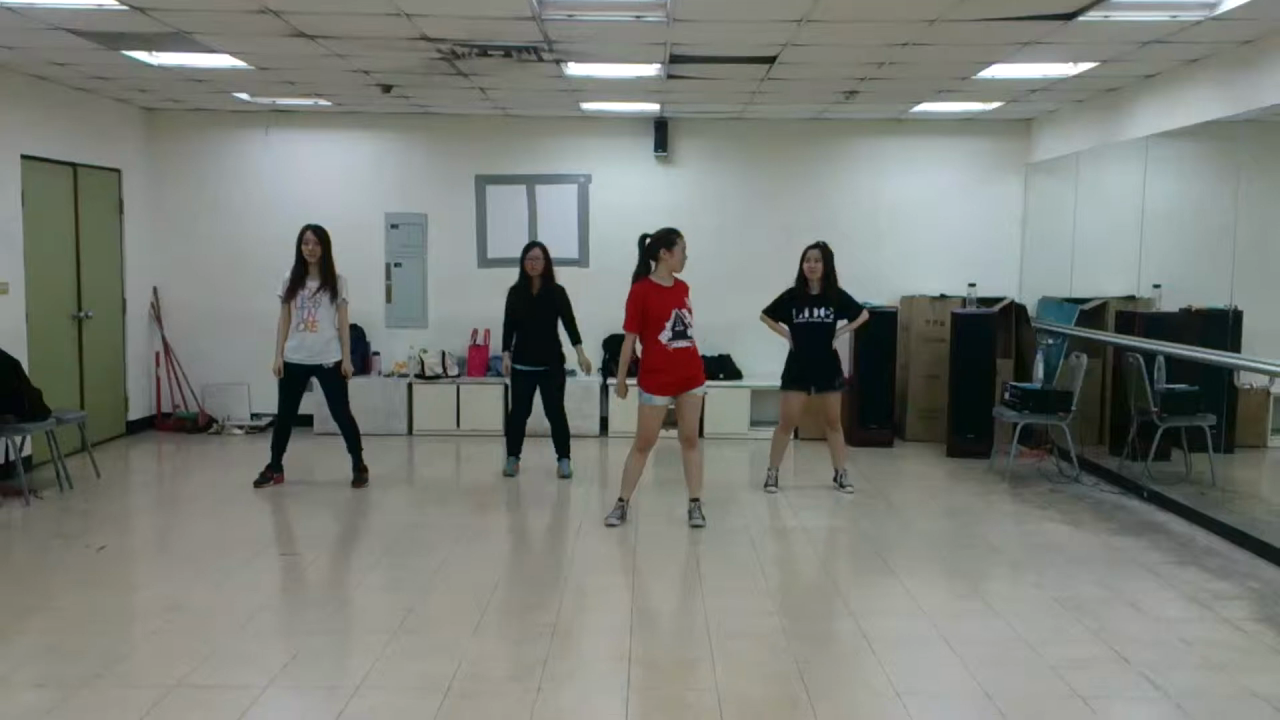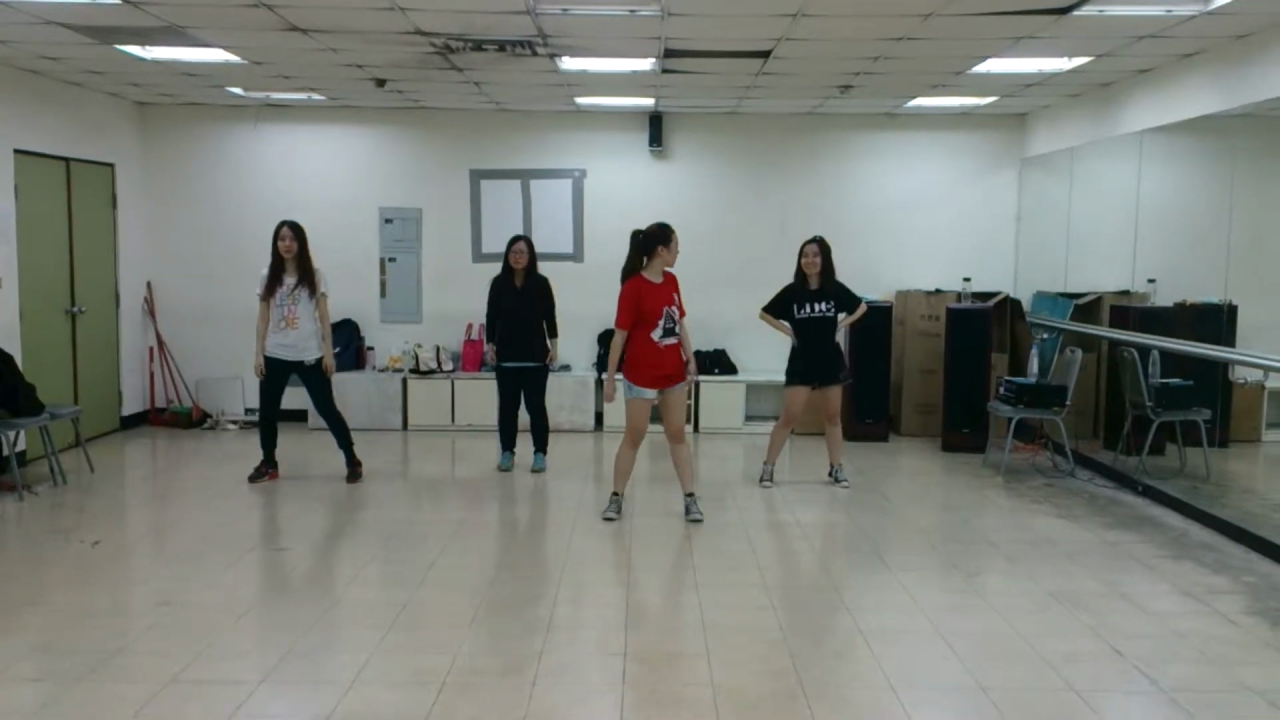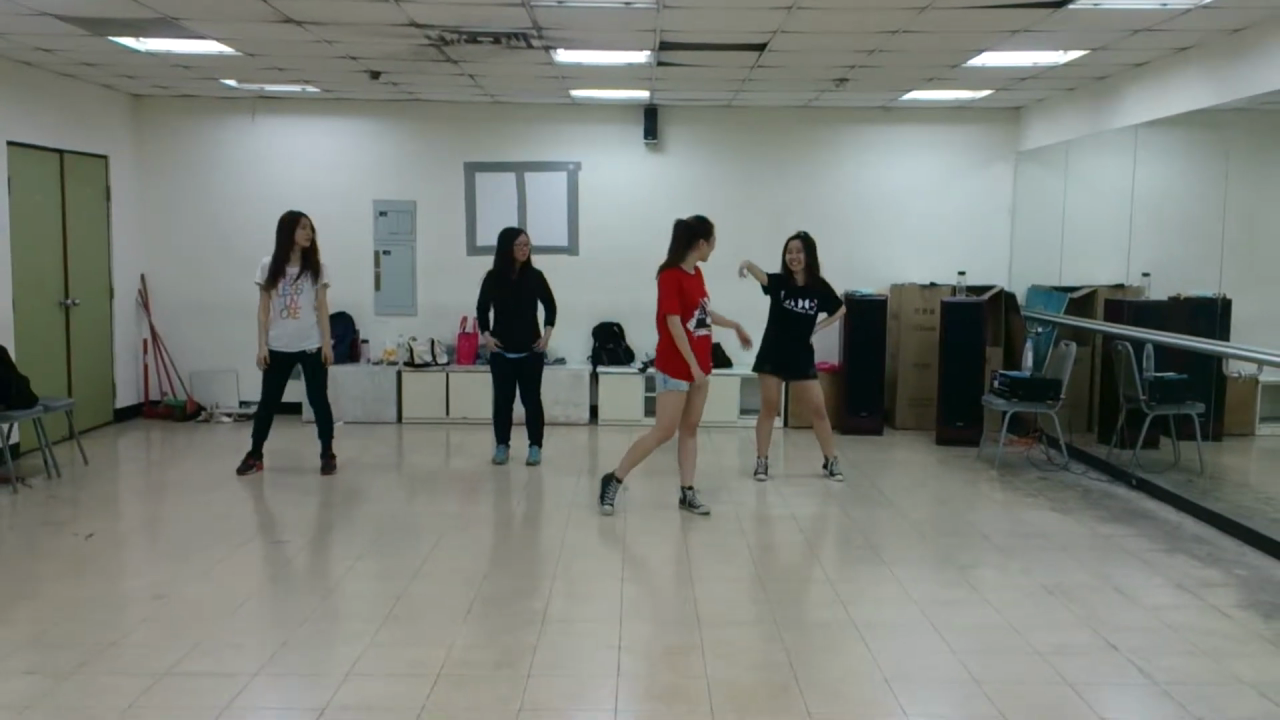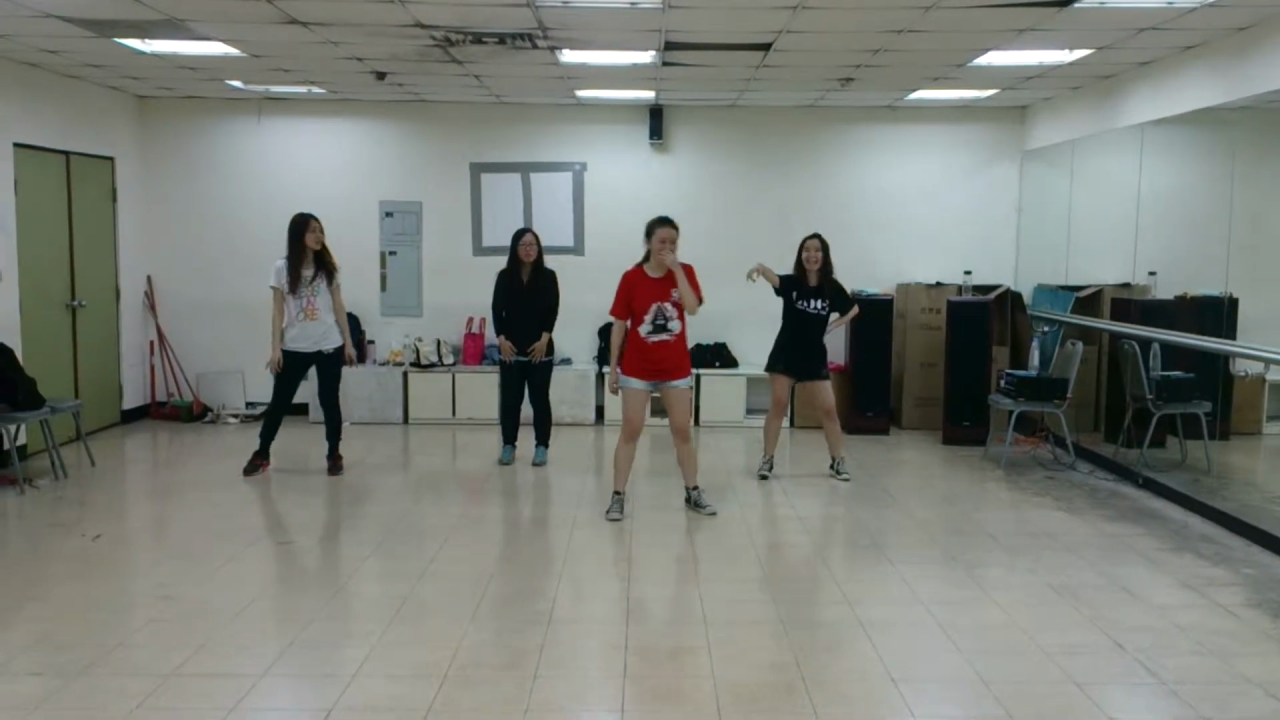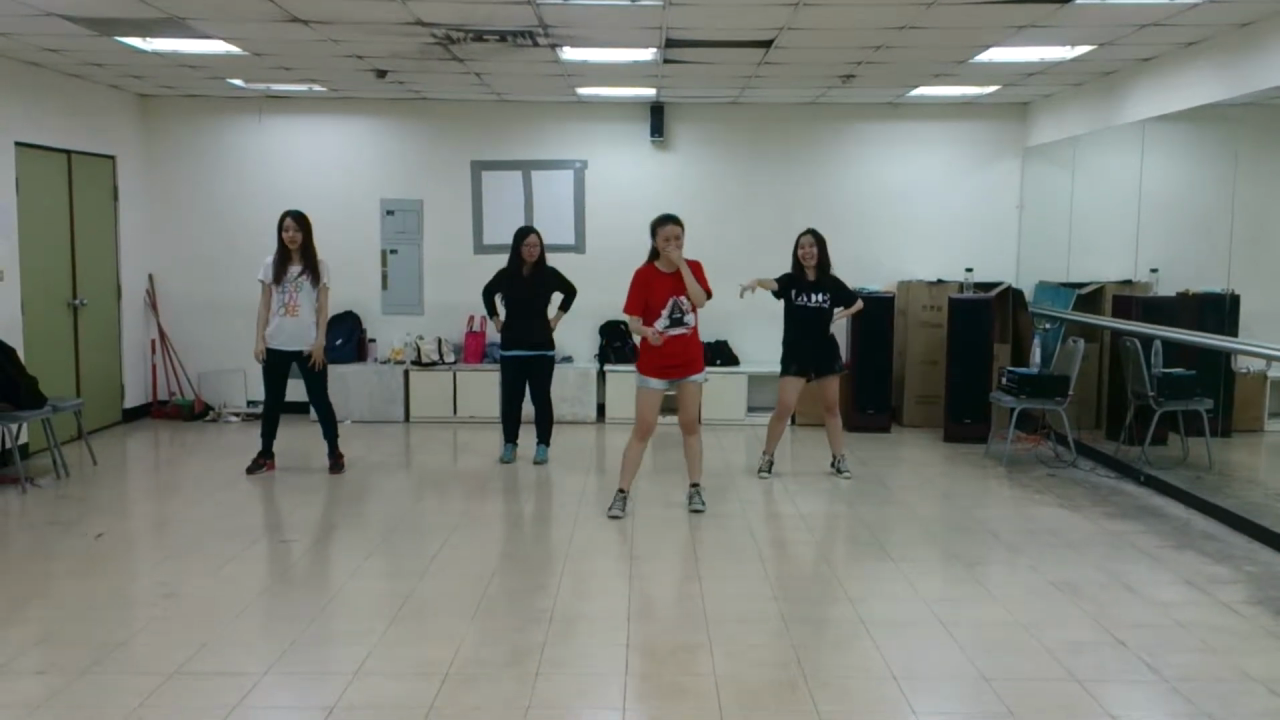
dt=1s
person 1, frame 1
left shoulder: (682, 288)
right shoulder: (641, 291)
right elbow: (630, 338)
right wrist: (621, 379)
left hip: (691, 377)
right hip: (655, 380)
left knee: (690, 440)
right knee: (643, 443)
left ankle: (695, 504)
right ankle: (622, 504)
person 1, frame 2
left shoulder: (672, 281)
right shoulder: (633, 287)
right elbow: (620, 335)
left wrist: (691, 362)
right wrist: (610, 378)
left hip: (674, 373)
right hip: (642, 375)
left knee: (678, 434)
right knee: (634, 437)
left ankle: (690, 499)
right ankle: (616, 498)
person 1, frame 3
left shoulder: (696, 273)
right shoulder: (670, 276)
right elbow: (674, 324)
left wrist: (736, 327)
right wrist: (693, 364)
left hip: (698, 365)
right hip: (675, 366)
left knee: (689, 429)
right knee: (663, 431)
left ankle: (687, 492)
right ankle: (613, 480)
person 1, frame 4
left shoulder: (685, 272)
right shoulder: (632, 278)
left elbow: (693, 308)
right elbow: (619, 324)
left wrist: (675, 269)
right wrist: (613, 366)
left hip: (676, 367)
right hip: (636, 368)
left knee: (682, 432)
right knee: (630, 431)
left ankle: (693, 492)
right ankle: (617, 496)
person 1, frame 5
left shoulder: (694, 268)
right shoulder: (643, 275)
left elbow: (700, 301)
right elbow: (634, 322)
left wrist: (682, 264)
right wrist: (647, 331)
left hip: (690, 362)
right hip: (654, 365)
left knee: (690, 426)
right knee: (643, 429)
left ankle: (694, 489)
right ankle: (622, 494)
person 2, frame 1
left shoulder: (336, 281)
right shoulder: (291, 280)
left elbow: (343, 322)
right elbow: (284, 321)
left wrist: (347, 358)
right wrist: (278, 355)
left hip: (329, 360)
right hip: (295, 359)
left knee: (341, 413)
right knee: (285, 414)
left ankle: (359, 467)
right ankle: (274, 468)
person 2, frame 2
left shoulder: (314, 276)
right shoulder: (269, 277)
left elbow: (323, 317)
right elbow: (263, 318)
left wrist: (328, 353)
right wrist: (259, 354)
left hip: (309, 355)
right hip: (275, 356)
left knee: (326, 408)
right knee: (267, 410)
left ankle: (352, 461)
right ankle: (269, 463)
person 2, frame 3
left shoulder: (316, 266)
right shoulder: (269, 266)
left elbow: (322, 307)
right elbow: (264, 308)
left wrist: (327, 342)
right wrist: (262, 345)
left hip: (311, 346)
right hip: (279, 347)
left knee: (319, 400)
right knee: (268, 401)
left ankle: (328, 454)
right ankle: (255, 455)
person 2, frame 4
left shoulder: (329, 267)
right shoulder: (282, 268)
left elbow: (338, 306)
right elbow: (278, 310)
left wrist: (348, 342)
right wrist: (276, 348)
left hip: (329, 346)
right hip: (294, 347)
left knee: (329, 401)
right knee: (280, 401)
left ankle: (334, 455)
right ankle: (261, 454)
person 2, frame 5
left shoulder: (317, 266)
right shoulder: (271, 265)
left elbow: (323, 308)
right elbow: (264, 305)
left wrist: (319, 342)
right wrist: (260, 339)
left hip: (308, 345)
right hip: (276, 346)
left knee: (319, 399)
right knee: (272, 400)
left ankle: (334, 454)
right ankle: (266, 455)
person 3, frame 1
left shoulder: (836, 295)
right shoulder: (793, 296)
left elbow: (863, 315)
right elbow: (766, 316)
left wrist: (840, 333)
right wrist: (787, 334)
left hip: (828, 366)
right hip: (797, 367)
left knee: (833, 423)
right knee: (787, 422)
left ankle: (840, 474)
right ankle: (772, 472)
person 3, frame 2
left shoulder: (835, 289)
right shoulder: (792, 291)
left elbow: (861, 307)
right elbow: (765, 314)
left wrist: (840, 326)
right wrist: (788, 331)
left hip: (830, 361)
right hip: (801, 363)
left knee: (832, 417)
right knee: (788, 418)
left ankle: (836, 468)
right ankle: (768, 467)
person 3, frame 3
left shoulder: (819, 287)
right shoulder: (779, 282)
left elbow: (840, 310)
right elbow: (762, 277)
left wrist: (818, 327)
right wrist: (748, 266)
left hip: (802, 357)
right hip: (773, 355)
left knee: (818, 410)
right knee: (769, 408)
left ankle: (831, 461)
right ankle: (761, 461)
person 3, frame 4
left shoulder: (831, 288)
right shoulder: (792, 282)
left elbow: (853, 310)
right elbow: (773, 279)
left wrist: (832, 326)
right wrist: (760, 269)
left hip: (814, 357)
right hip: (785, 354)
left knee: (828, 410)
right knee: (778, 406)
left ankle: (837, 461)
right ankle: (767, 459)
person 3, frame 5
left shoulder: (831, 283)
right shoulder: (790, 280)
left elbow: (858, 303)
right elbow: (773, 285)
left wrist: (837, 317)
right wrist: (756, 282)
left hip: (825, 352)
right hip: (795, 354)
left knee: (831, 407)
right knee: (783, 408)
left ankle: (839, 459)
right ankle: (767, 457)
person 4, frame 1
left shoulder: (556, 292)
right shoulder: (516, 292)
left elbow: (569, 323)
right elbow: (509, 326)
left wrist: (581, 353)
right wrist: (505, 355)
left hip: (551, 363)
right hip: (522, 363)
left knee: (555, 412)
right knee: (518, 412)
left ankle: (563, 459)
right ankle: (512, 458)
person 4, frame 2
left shoulder: (540, 283)
right shoulder: (499, 283)
left elbow: (549, 316)
right elbow: (491, 317)
left wrist: (553, 347)
right wrist: (490, 346)
left hip: (536, 356)
right hip: (506, 357)
left knee: (535, 406)
right knee: (507, 406)
left ankle: (540, 453)
right ankle: (507, 453)
person 4, frame 3
left shoulder: (535, 276)
right shoulder: (493, 277)
left elbow: (550, 305)
right elbow: (482, 308)
left wrist: (547, 333)
right wrist: (486, 334)
left hip: (531, 348)
right hip: (501, 349)
left knee: (531, 398)
right knee: (503, 398)
left ankle: (535, 446)
right ankle: (502, 445)
person 4, frame 4
left shoulder: (547, 276)
right shoulder: (505, 277)
left elbow: (552, 311)
right elbow: (497, 309)
left wrist: (544, 339)
right wrist: (501, 339)
left hip: (540, 348)
right hip: (511, 348)
left knee: (539, 399)
right knee: (510, 399)
left ankle: (541, 447)
right ankle: (508, 446)
person 4, frame 5
left shoulder: (548, 274)
right shoulder: (506, 275)
left elbow: (570, 292)
right elbow: (487, 293)
left wrist: (556, 318)
right wrist: (495, 319)
left hip: (542, 347)
right hip: (511, 347)
left knee: (541, 397)
right knee: (511, 397)
left ankle: (543, 445)
right ankle: (509, 444)
